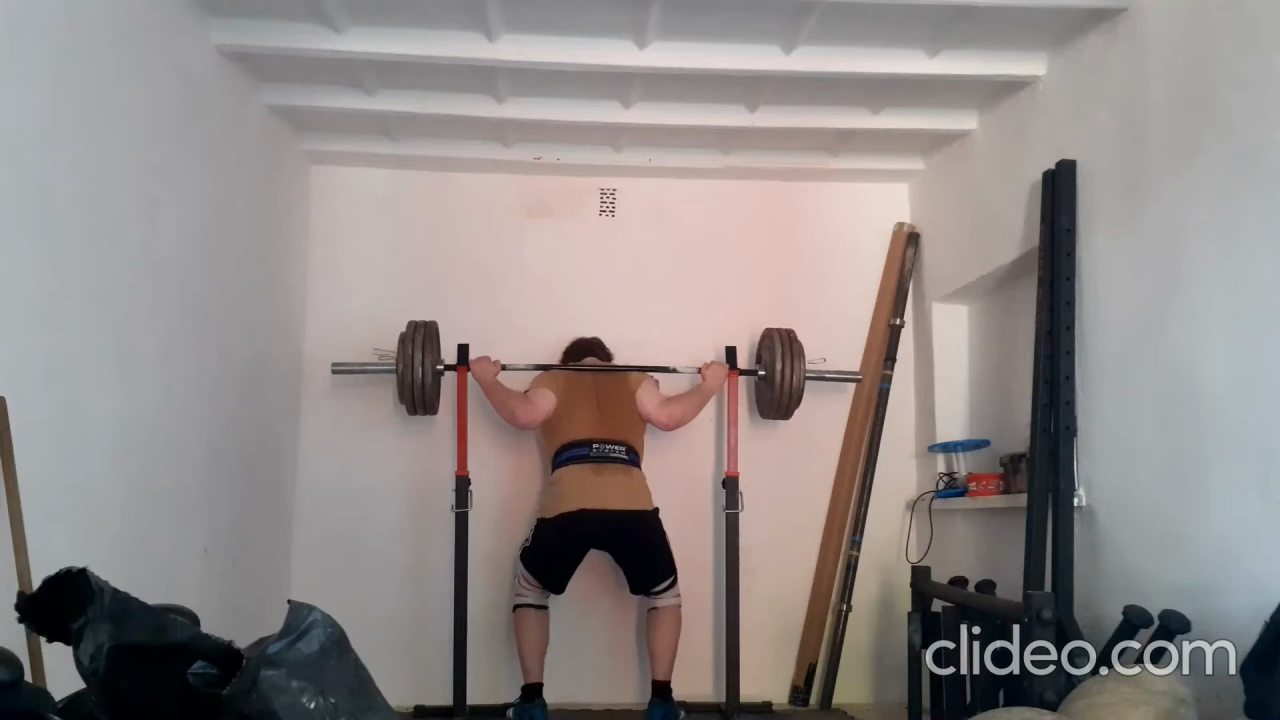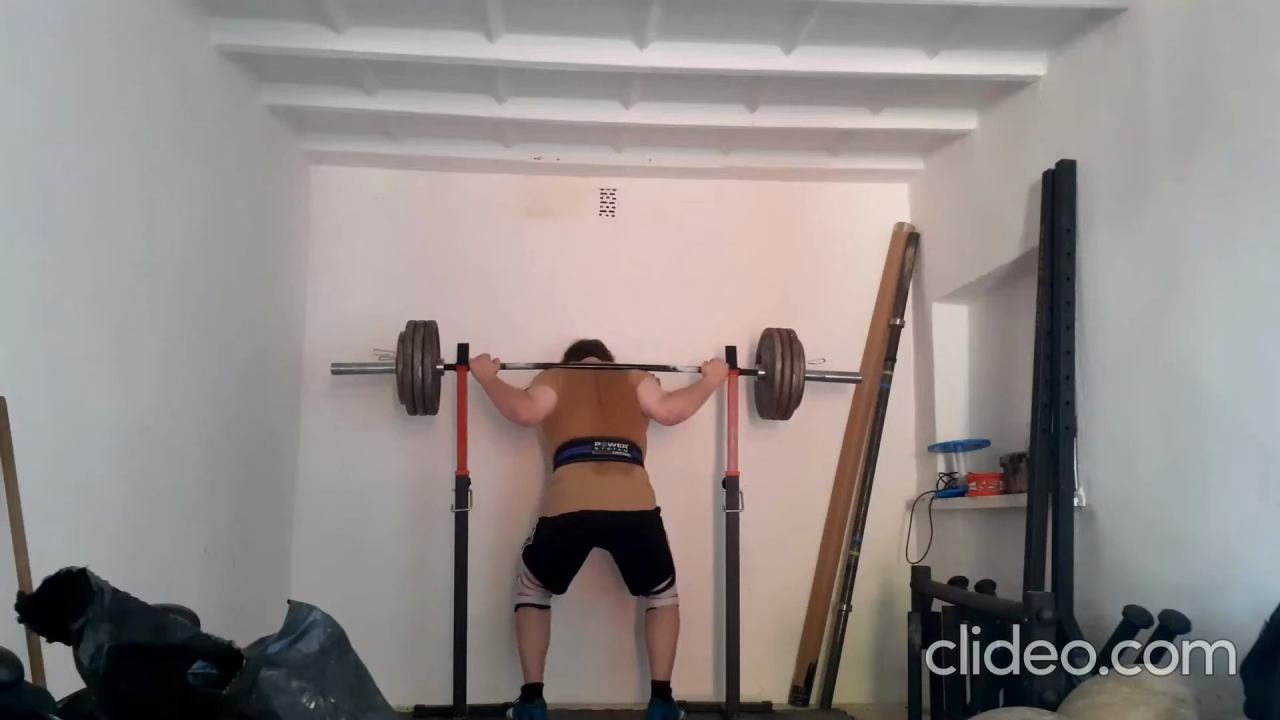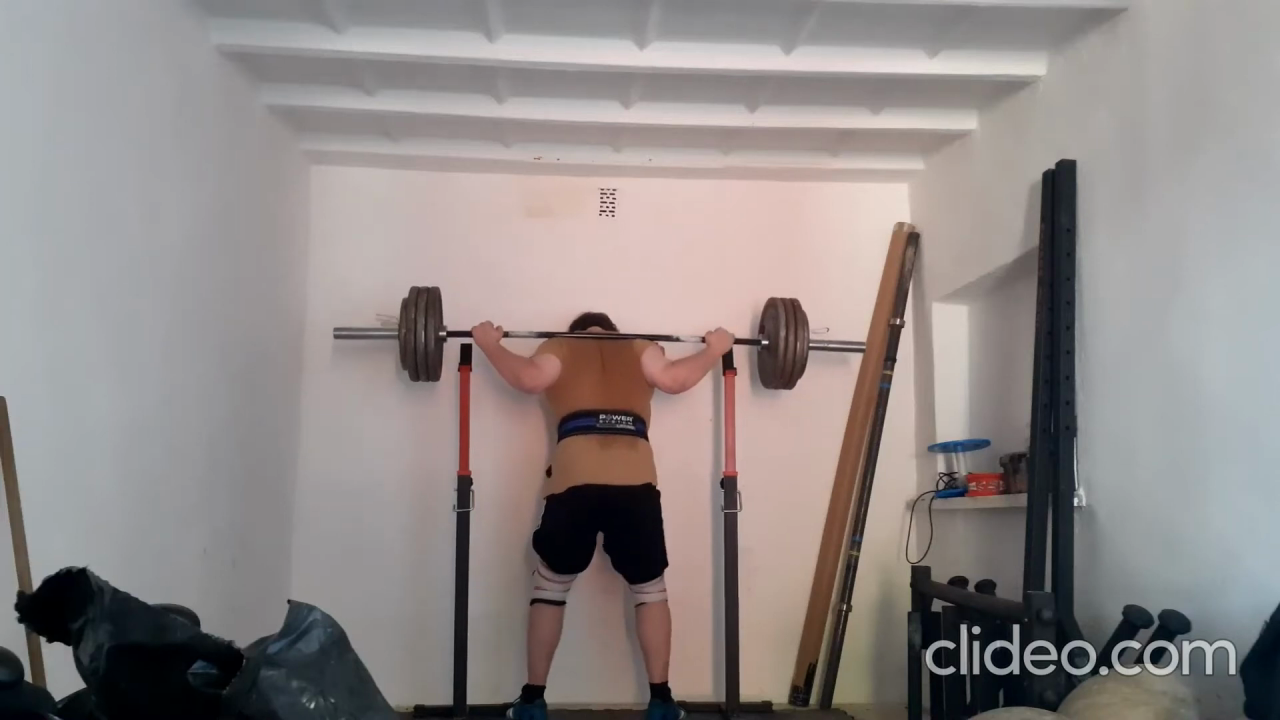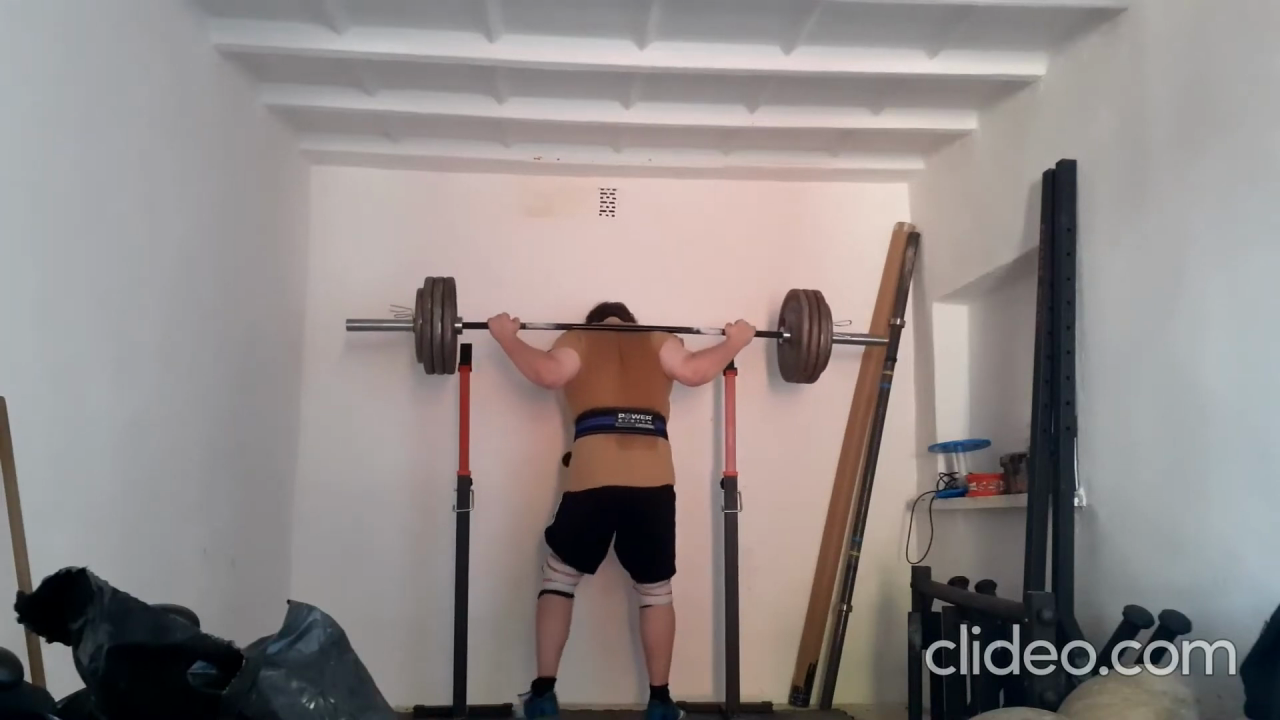
dt=0.5s
person 1, frame 1
left shoulder: (553, 379)
right shoulder: (634, 379)
left elbow: (524, 415)
right elbow: (668, 416)
left wrist: (485, 379)
right wrist: (711, 384)
left hip: (567, 505)
right hip: (632, 505)
left knee: (530, 592)
right knee: (664, 595)
person 1, frame 2
left shoulder: (554, 378)
right shoulder: (635, 378)
left elbow: (524, 412)
right elbow: (669, 410)
left wrist: (487, 376)
right wrist: (711, 379)
left hip: (570, 503)
right hip: (634, 504)
left knee: (532, 591)
right knee: (662, 595)
person 1, frame 3
left shoulder: (559, 347)
right shoulder: (639, 348)
left elbow: (527, 378)
right elbow: (674, 378)
left wrist: (489, 344)
right wrist: (715, 349)
left hip: (575, 479)
right hip: (635, 480)
left knee: (550, 588)
right knee: (650, 589)
person 1, frame 4
left shoulder: (577, 340)
right shoulder: (657, 340)
left elbow: (548, 373)
right elbow: (694, 371)
left wrist: (506, 336)
right wrist: (736, 341)
left hip: (592, 477)
right hip: (652, 479)
left knee: (558, 579)
right knee: (655, 591)
